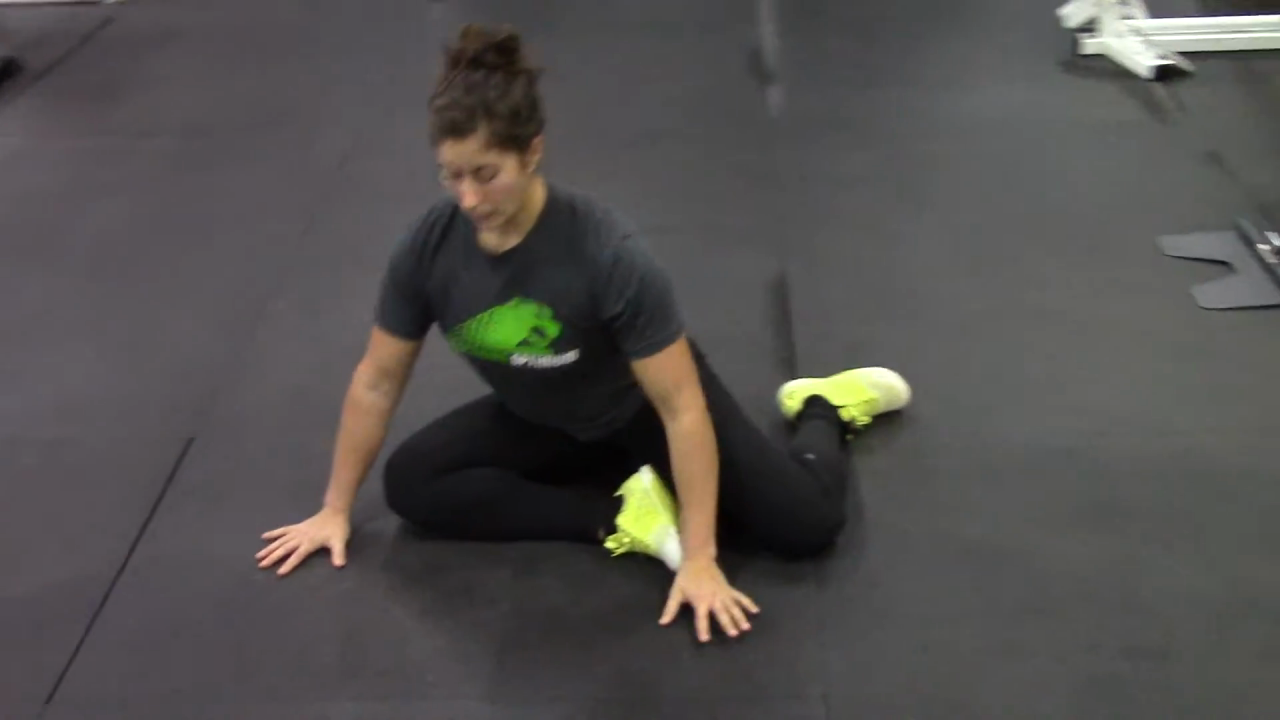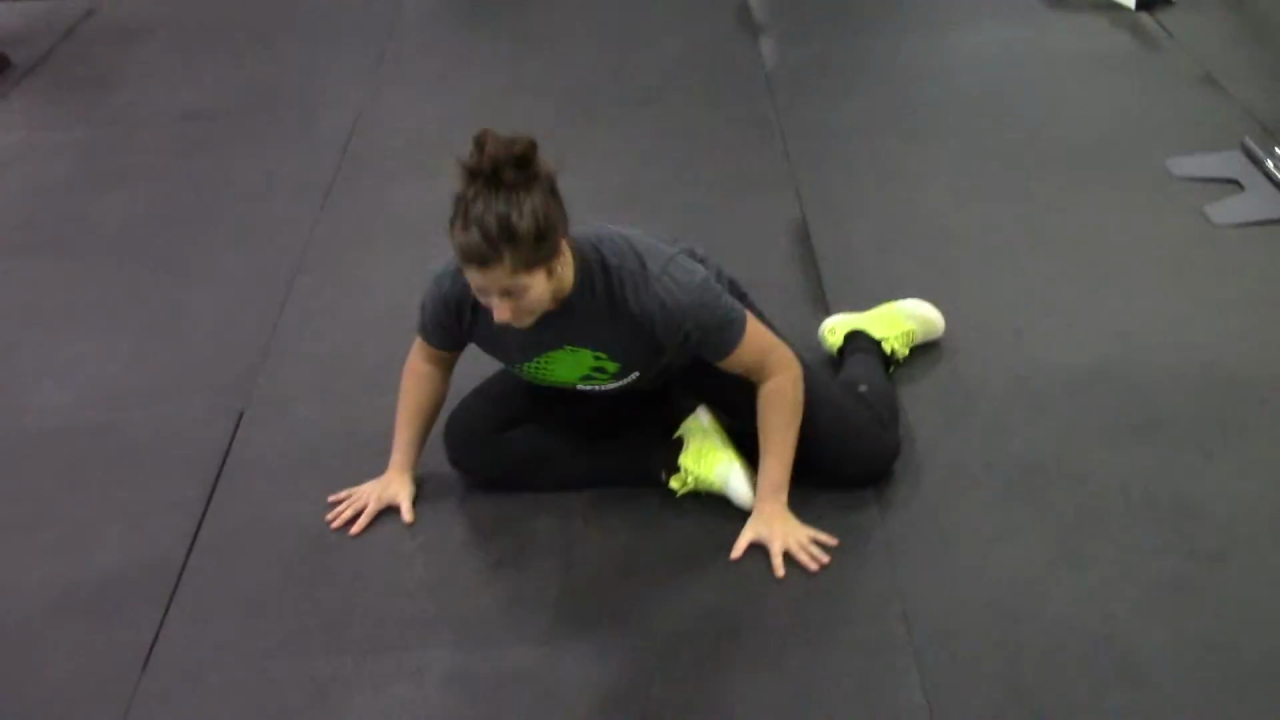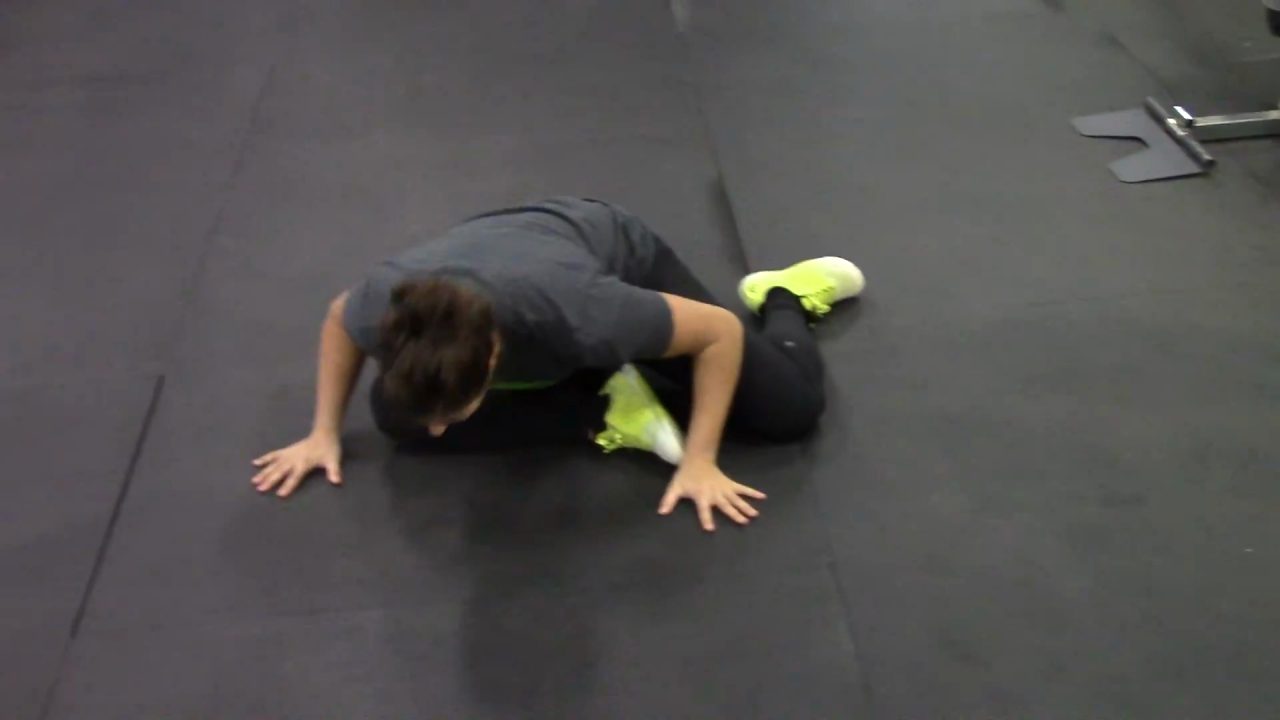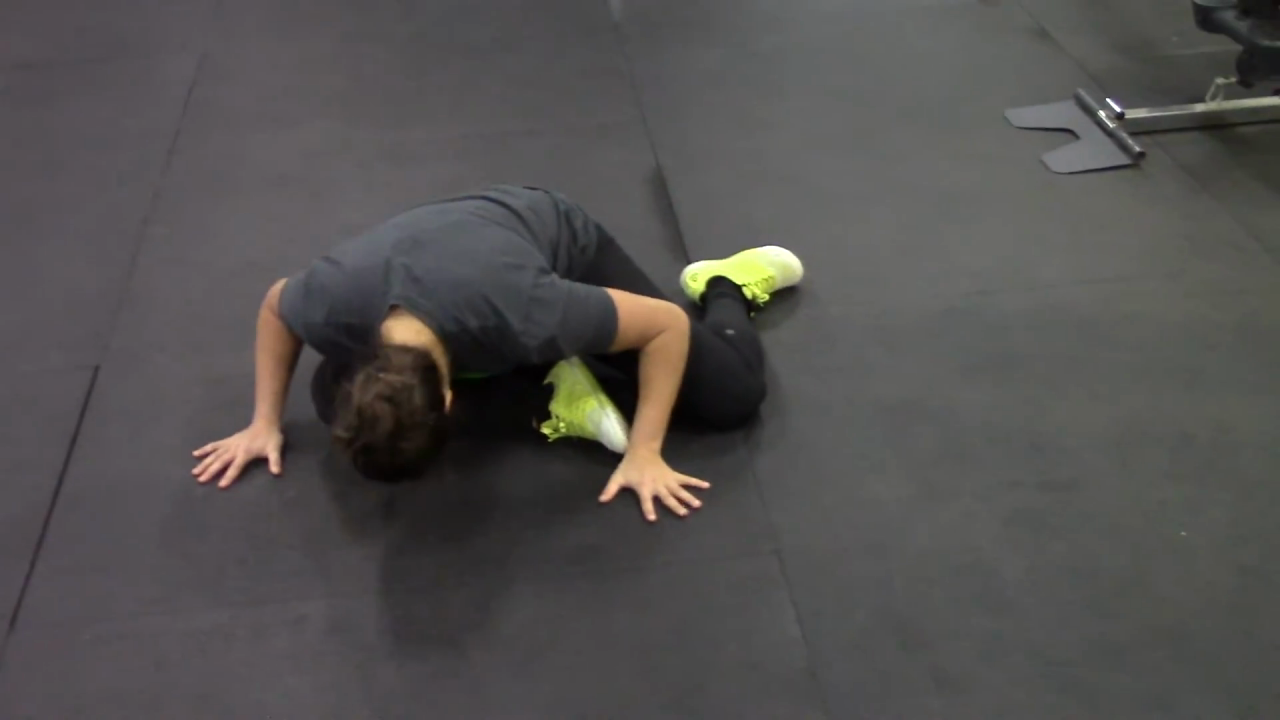
dt=0.5s
person 1, frame 1
left shoulder: (610, 254)
right shoulder: (427, 247)
left elbow: (680, 409)
right elbow: (377, 383)
left wrist: (700, 560)
right wrist: (335, 509)
left hip: (641, 407)
right hip: (539, 420)
left knee: (805, 526)
right knee: (409, 484)
left ankle: (823, 408)
right ankle: (619, 514)
person 1, frame 2
left shoulder: (661, 284)
right shoulder: (457, 287)
left elbow: (779, 370)
right elbow: (429, 360)
left wrist: (770, 505)
right wrist: (400, 469)
left hip: (693, 354)
left knee: (866, 451)
right knee: (470, 444)
left ankle: (865, 340)
right ankle: (682, 456)
person 1, frame 3
left shoulder: (583, 318)
right shoulder: (383, 319)
left elbow: (721, 332)
right elbow: (339, 319)
left wrist: (699, 461)
right wrist: (324, 434)
left hip: (622, 260)
left knee: (791, 409)
right knee: (393, 416)
left ankle: (786, 294)
right ankle: (606, 410)
person 1, frame 4
left shoulder: (529, 317)
right shoulder: (328, 307)
left elbow: (671, 325)
right elbow: (275, 306)
left wrist: (644, 453)
right wrist: (265, 423)
left hip: (565, 250)
right hip: (466, 256)
left knee: (733, 396)
right knee: (333, 397)
left ankle: (727, 284)
right ankle: (553, 396)
